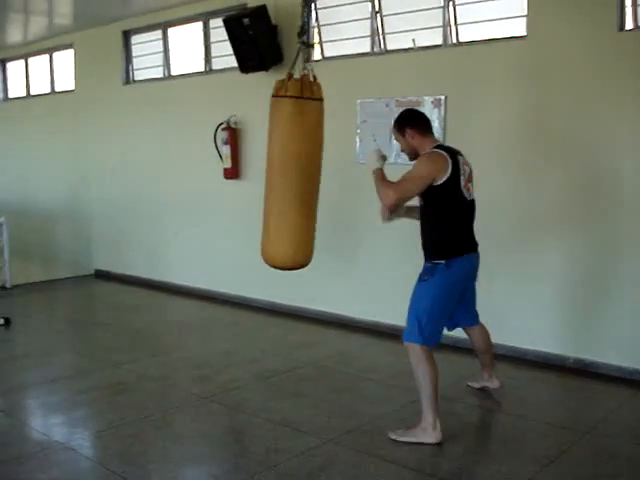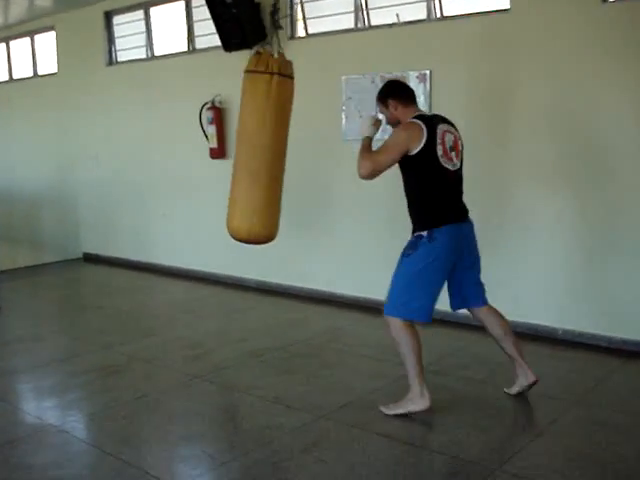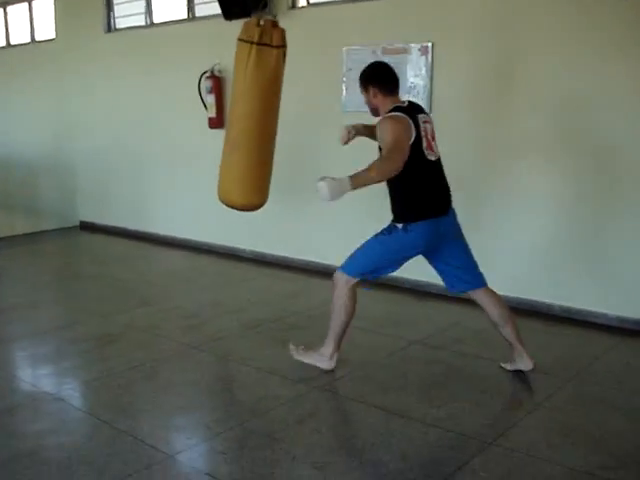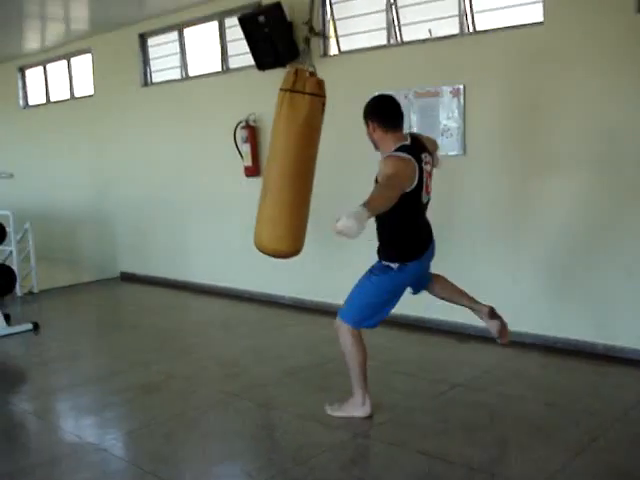
dt=0.2s
person 1, frame 1
left shoulder: (433, 159)
right shoulder: (451, 157)
left elbow: (390, 197)
left wrist: (377, 167)
right wrist: (403, 211)
left hip: (445, 263)
right hip: (465, 258)
left knee: (415, 342)
right knee: (469, 320)
left ankle: (430, 426)
right ankle: (489, 376)
person 1, frame 2
left shoulder: (409, 130)
right shoulder: (447, 127)
left elbow: (366, 170)
left wrist: (367, 135)
left hip: (433, 237)
right hip: (461, 229)
left knee: (396, 315)
right knee: (478, 305)
left ankle: (418, 395)
right ankle: (522, 370)
person 1, frame 3
left shoulder: (395, 123)
right shoulder: (416, 111)
left elbow: (393, 162)
left wrist: (346, 183)
right wrist: (359, 130)
left hip: (412, 228)
right hip: (443, 220)
left knee: (345, 278)
right knee: (477, 288)
left ankle: (328, 353)
right ankle: (521, 355)
person 1, frame 4
left shoulder: (396, 162)
right shoulder: (417, 142)
left elbow: (387, 190)
left wrist: (362, 212)
left hip: (398, 263)
right hip: (422, 246)
left knee: (346, 325)
right knee: (421, 279)
left ankle: (360, 401)
right ankle: (483, 311)
